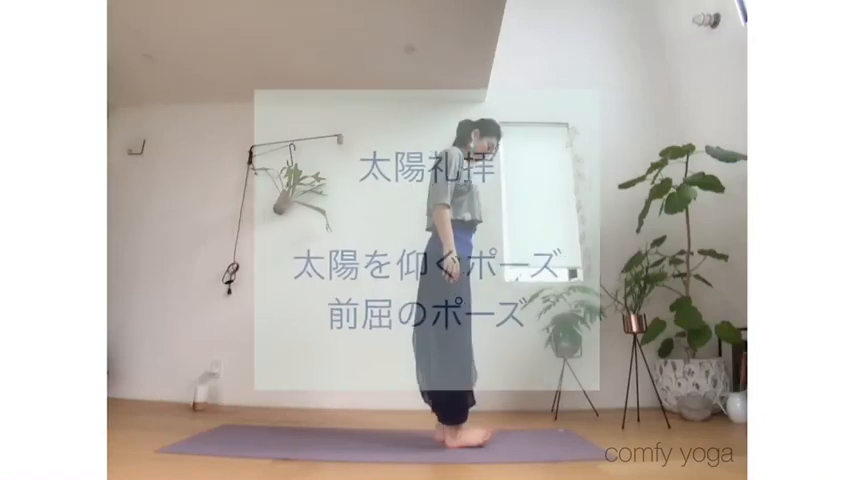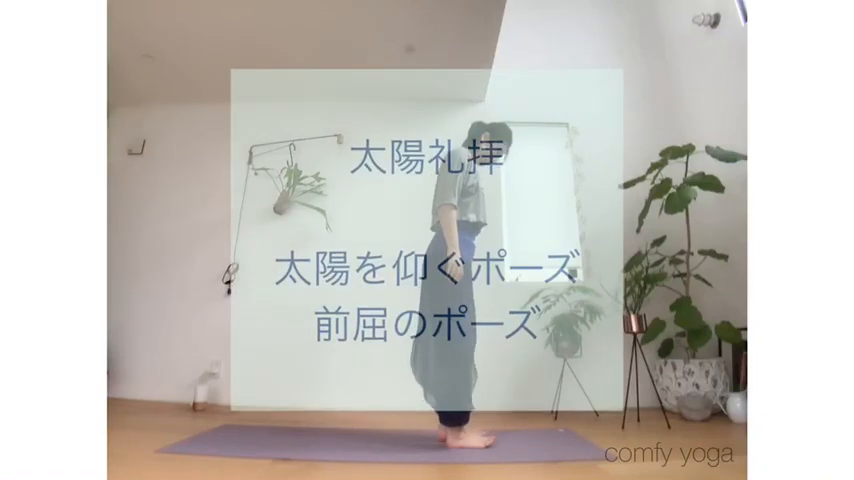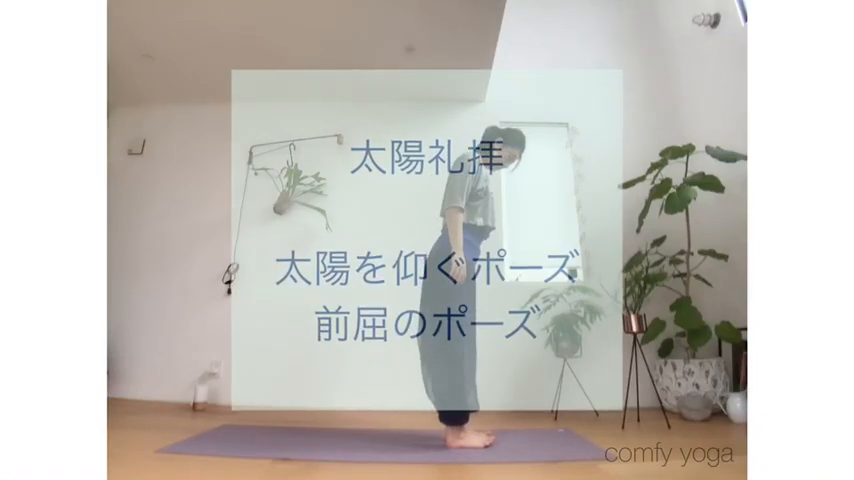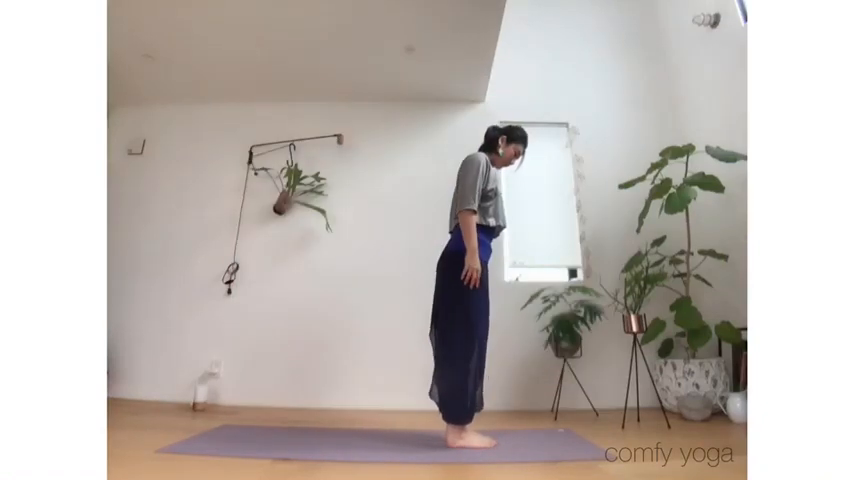
dt=1s
person 1, frame 1
left shoulder: (462, 165)
right shoulder: (451, 156)
right elbow: (440, 205)
left wrist: (454, 253)
right wrist: (450, 251)
left hip: (455, 253)
right hip: (448, 252)
left knee: (452, 338)
right knee: (452, 338)
left ankle: (448, 422)
right ankle: (454, 427)
person 1, frame 2
left shoulder: (470, 168)
right shoulder: (458, 157)
right elbow: (446, 206)
left wrist: (459, 254)
right wrist: (454, 251)
left hip: (459, 254)
right hip: (451, 253)
left knee: (458, 338)
right knee: (453, 339)
left ankle: (451, 422)
right ankle: (455, 429)
person 1, frame 3
left shoulder: (482, 172)
right shoulder: (469, 162)
right elbow: (453, 208)
left wrist: (463, 257)
right wrist: (457, 253)
left hip: (463, 258)
right hip: (454, 258)
left knee: (458, 340)
right knee: (453, 340)
left ankle: (457, 424)
right ankle: (456, 430)
person 1, frame 4
left shoulder: (489, 170)
right shoulder: (478, 160)
right elbow: (466, 209)
right wrist: (472, 254)
left hip: (473, 258)
right hip: (465, 258)
left knee: (468, 341)
right knee: (463, 341)
left ankle: (459, 425)
right ankle: (457, 429)
